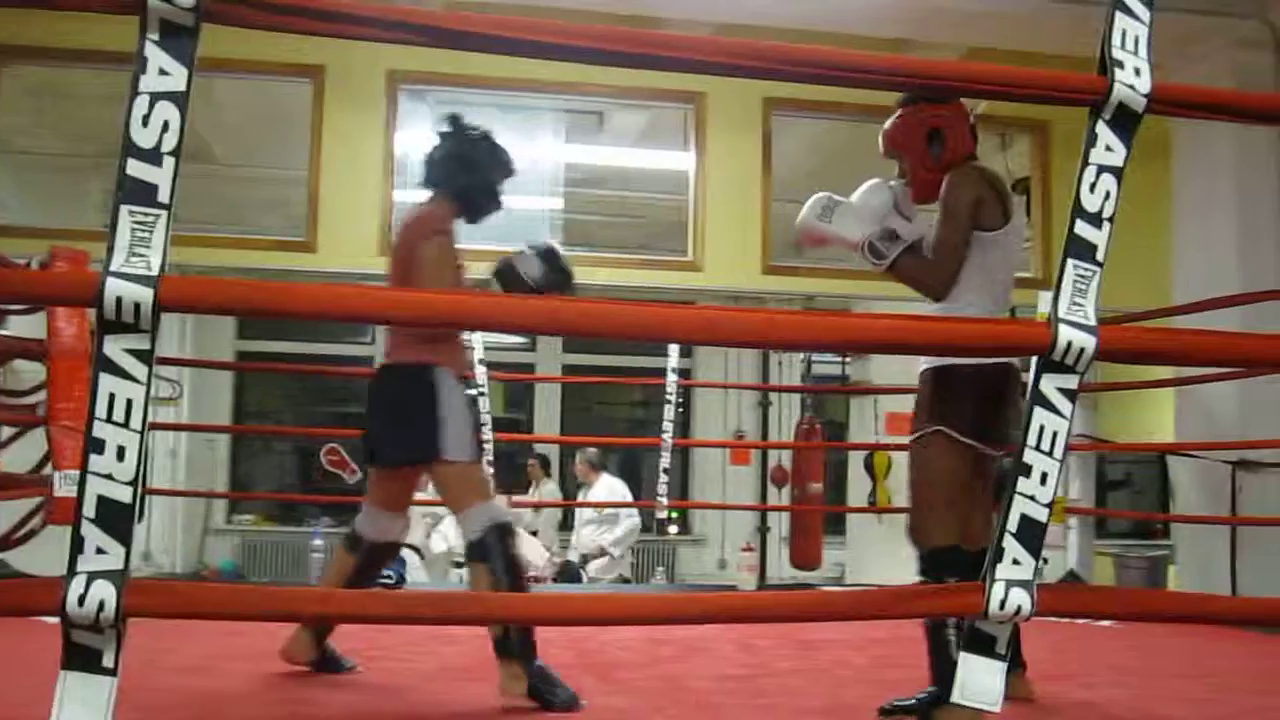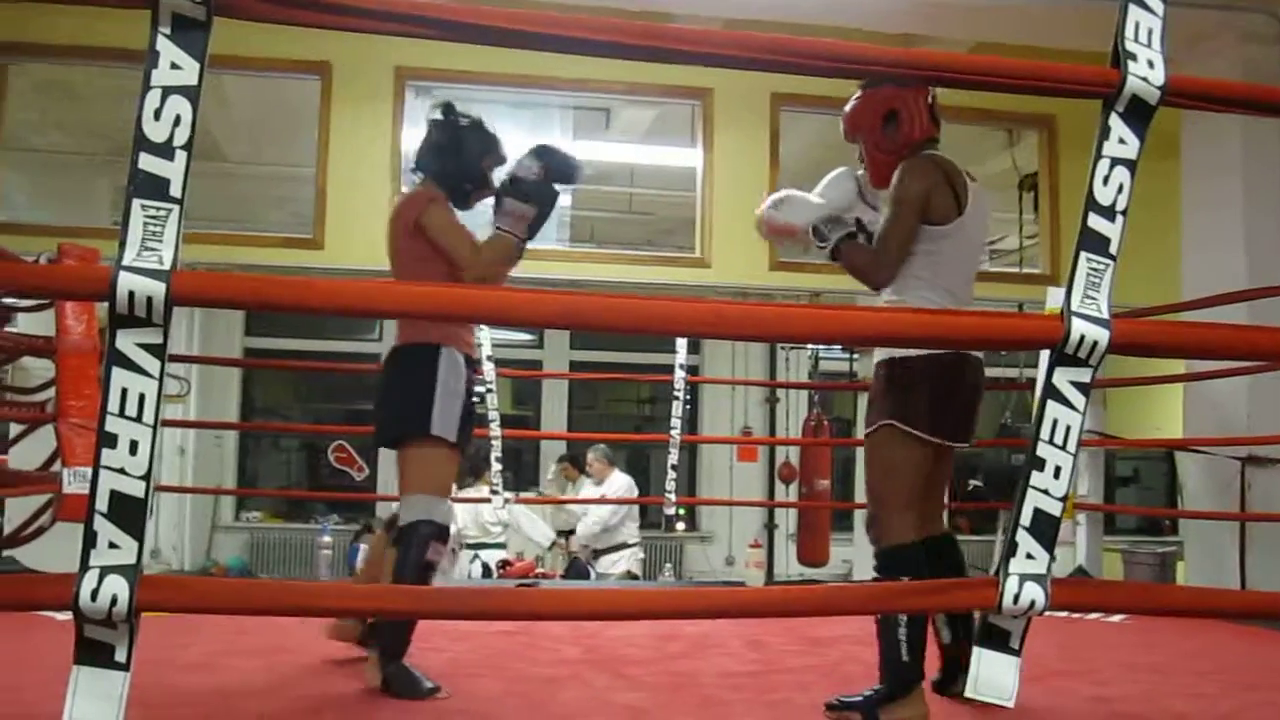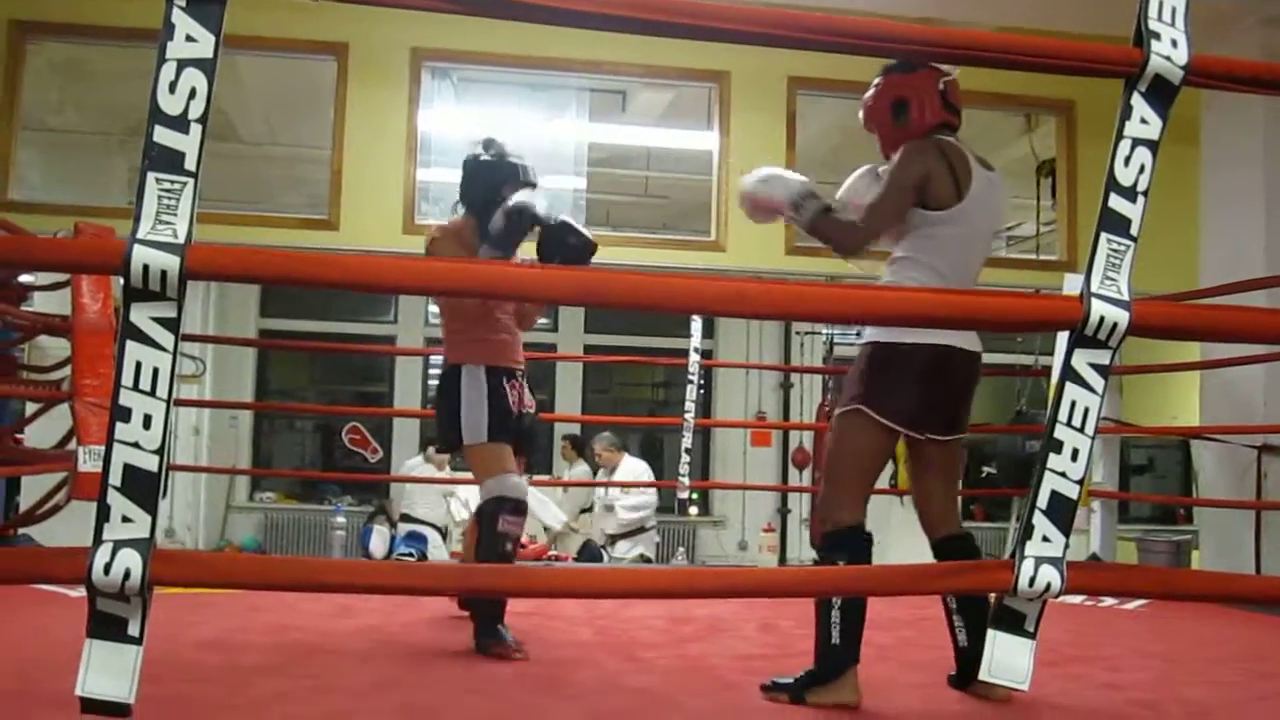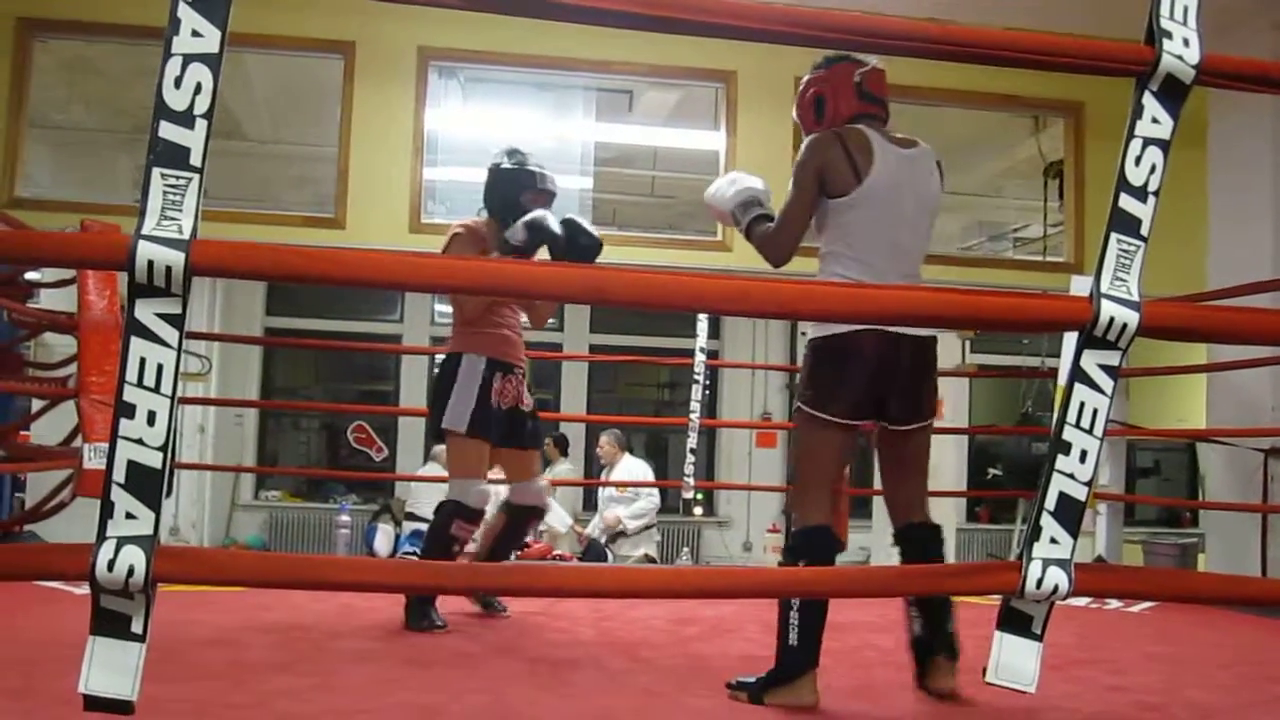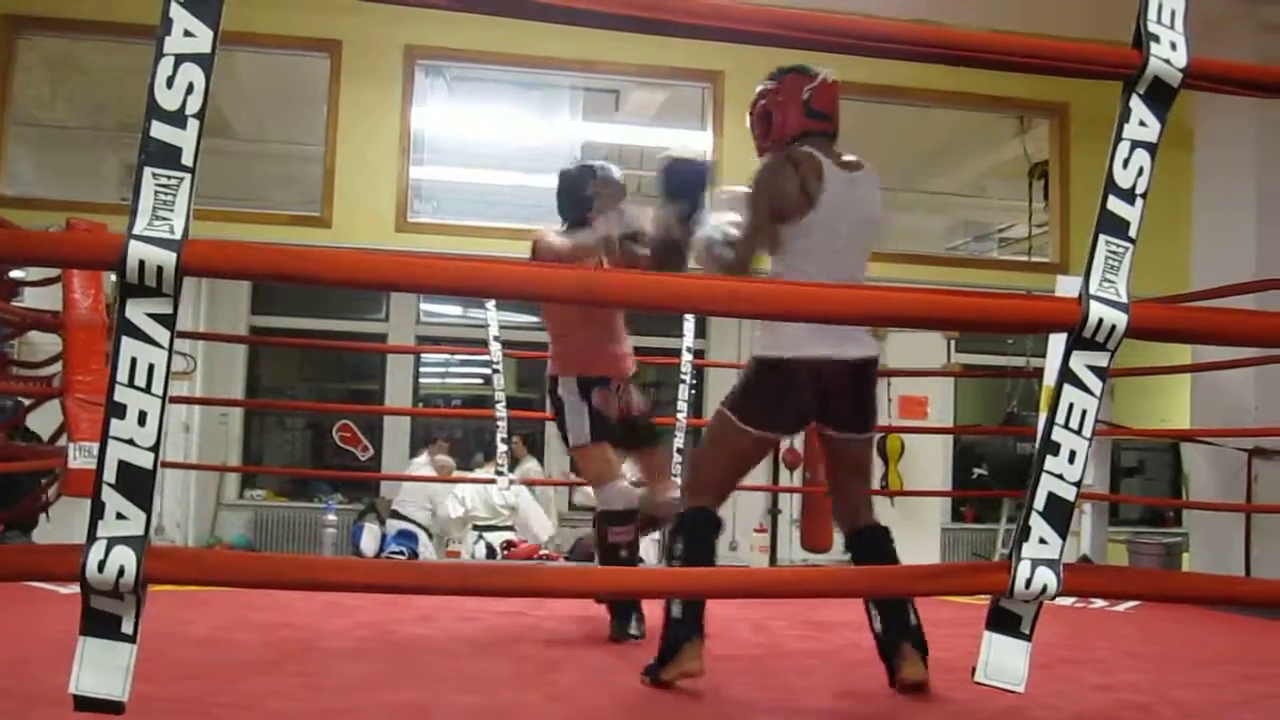
dt=0.7s
person 1, frame 1
left shoulder: (966, 181)
right shoulder: (994, 199)
left elbow: (937, 284)
left wrist: (866, 235)
right wrist: (904, 232)
left hip: (963, 371)
right hip: (988, 372)
left knee: (934, 528)
right knee: (972, 529)
person 1, frame 2
left shoulder: (921, 171)
right shoulder: (964, 186)
left elbow: (877, 272)
left wrist: (820, 224)
right wrist: (865, 219)
left hip: (918, 363)
right hip: (959, 363)
left knee: (892, 527)
right knee: (923, 522)
person 1, frame 3
left shoulder: (923, 156)
right shoulder: (986, 179)
left elbow: (852, 240)
left wrist: (794, 198)
right wrist: (885, 213)
left hip: (904, 346)
right hip: (957, 352)
left knee: (837, 504)
right knee: (939, 514)
left ankle: (836, 670)
right ankle: (978, 665)
person 1, frame 4
left shoulder: (830, 147)
right shoulder: (927, 160)
left elbow: (780, 250)
left wrist: (744, 206)
left hip: (846, 338)
right hip: (913, 341)
left knee: (811, 506)
right knee: (911, 506)
left ankle: (796, 671)
right ankle: (937, 657)
person 1, frame 5
left shoulder: (783, 171)
right shoulder: (867, 179)
left elbow: (736, 264)
left wrist: (712, 241)
left hip: (786, 361)
right hip: (852, 362)
left knee: (699, 491)
right knee: (856, 513)
left ankle: (684, 643)
right ankle: (906, 650)
person 2, frame 1
left shoulder: (421, 222)
right shoulder: (434, 226)
right elbow: (436, 317)
left wrist: (508, 290)
right wrist: (508, 293)
left hip: (400, 383)
right hip: (426, 384)
left knee: (379, 523)
right knee: (487, 521)
left ankle: (308, 637)
right ankle: (520, 667)
person 2, frame 2
left shoulder: (426, 209)
right shoulder: (426, 201)
left elbow: (477, 281)
right elbow: (483, 268)
left wrist: (522, 214)
right wrist: (523, 201)
left hip: (422, 365)
right hip: (433, 364)
left knee: (417, 509)
right knee: (427, 514)
left ankle: (367, 619)
right ankle: (388, 655)
person 2, frame 3
left shoulder: (498, 244)
right shoulder: (448, 238)
left elbow: (522, 318)
right elbow: (464, 302)
left wrist: (555, 269)
right wrist: (499, 246)
left hip: (509, 379)
right hip: (474, 379)
left knee: (502, 495)
right knee: (507, 494)
left ankle: (469, 590)
right ankle: (488, 622)
person 2, frame 4
left shoulder: (522, 246)
right shoulder: (467, 236)
left elbow: (540, 315)
right elbow: (472, 304)
left wrist: (568, 265)
right wrist: (510, 251)
left hip: (511, 376)
right hip: (475, 370)
left knee: (529, 497)
right knee: (468, 494)
right ankle: (420, 599)
person 2, frame 5
left shoulder: (622, 250)
right shoulder: (549, 244)
left elbow: (667, 269)
right elbow: (573, 250)
left wrist: (677, 219)
right wrist: (613, 237)
left hip: (620, 382)
right hip: (578, 386)
left knee: (658, 484)
right knee: (617, 497)
right ankle: (625, 608)
